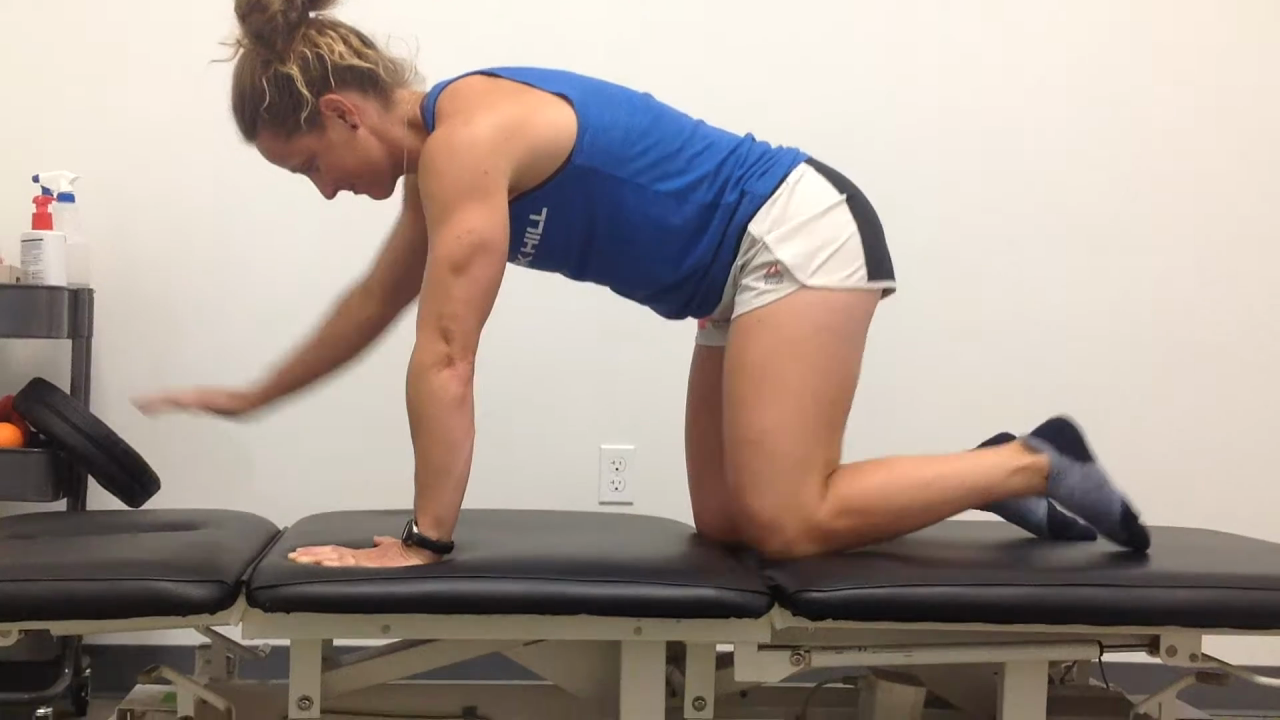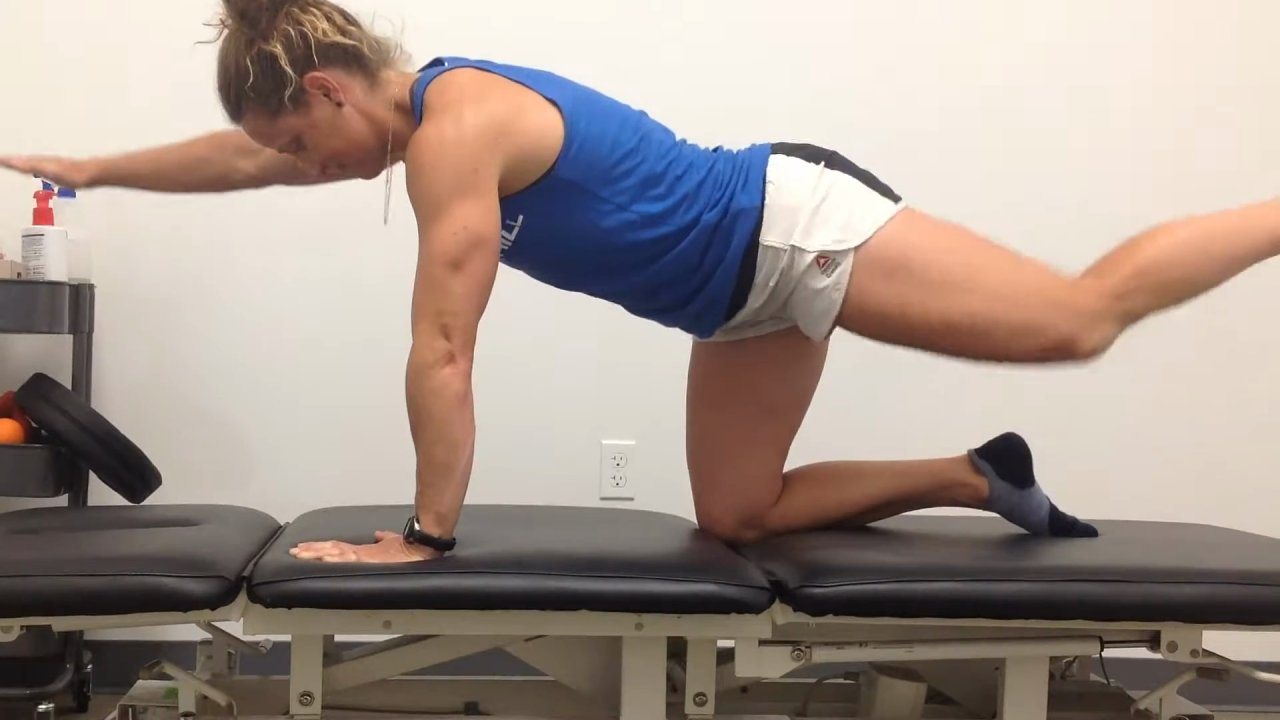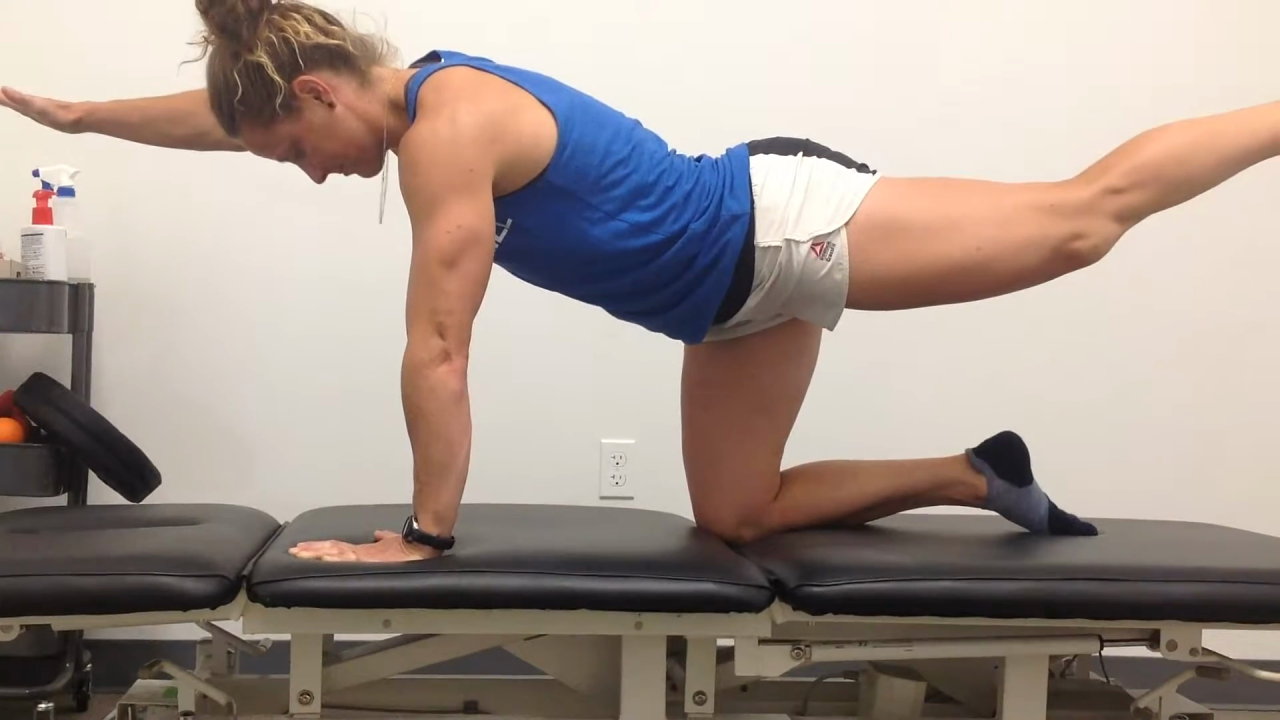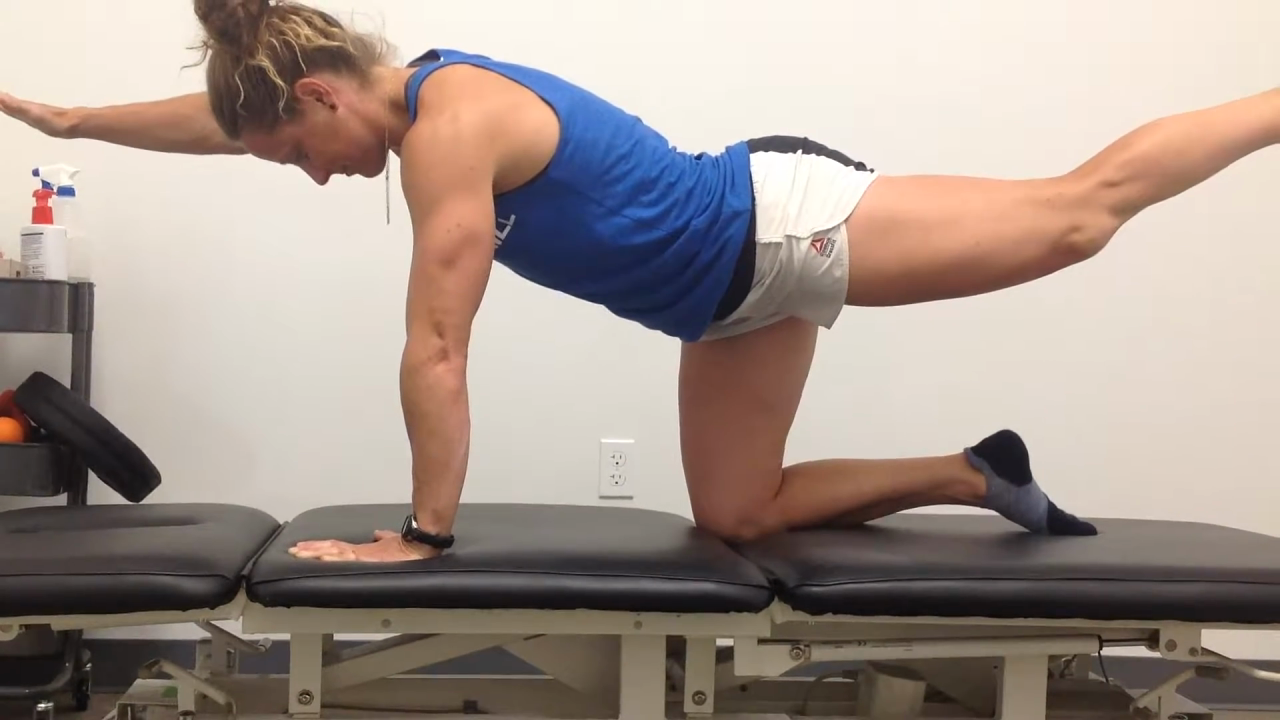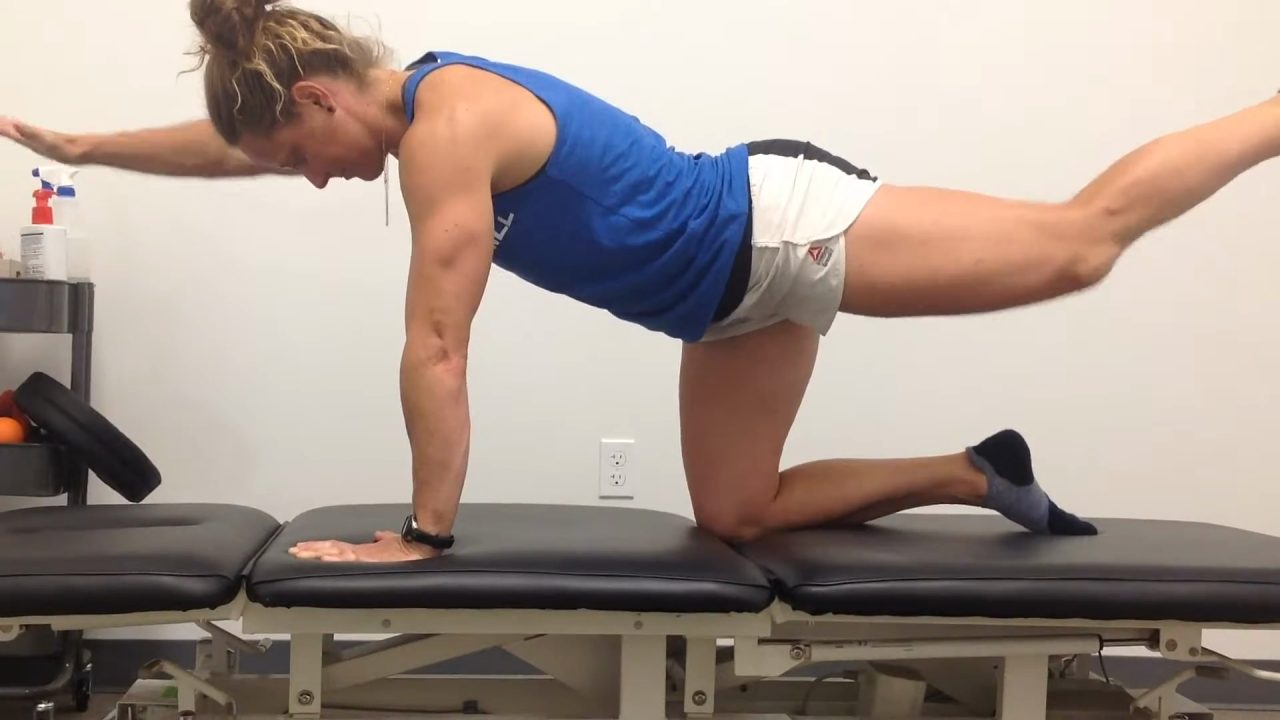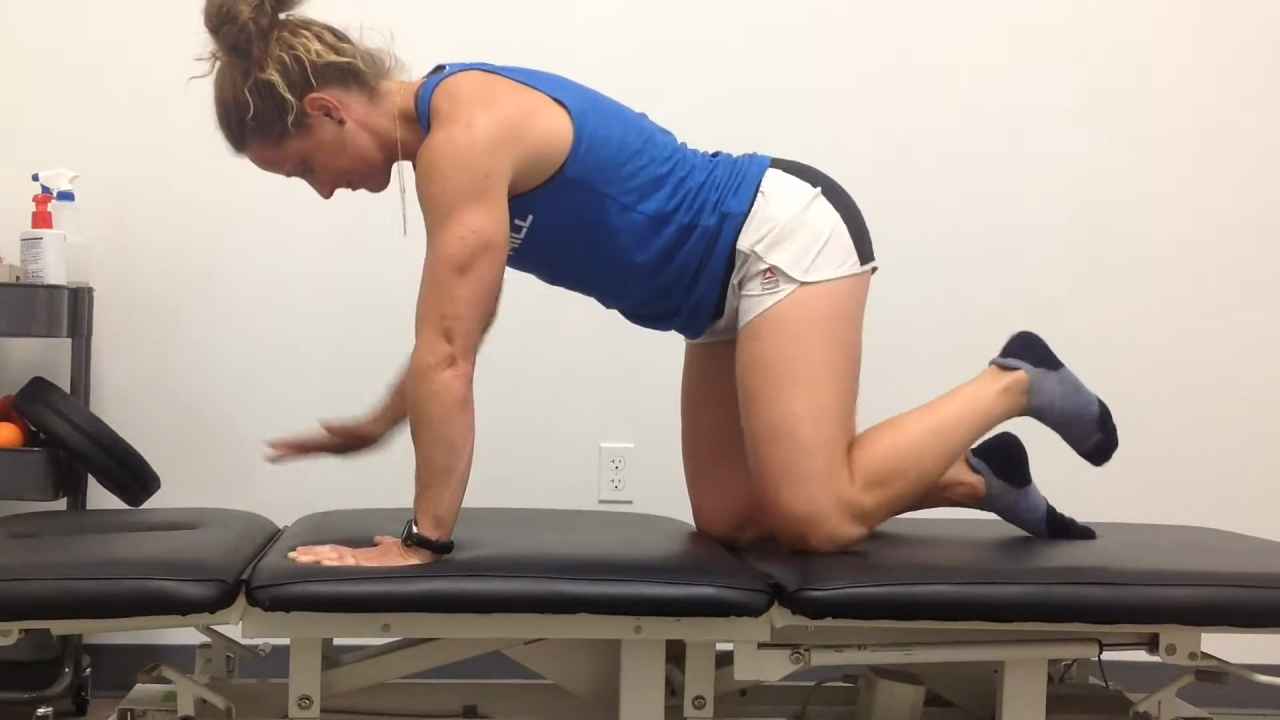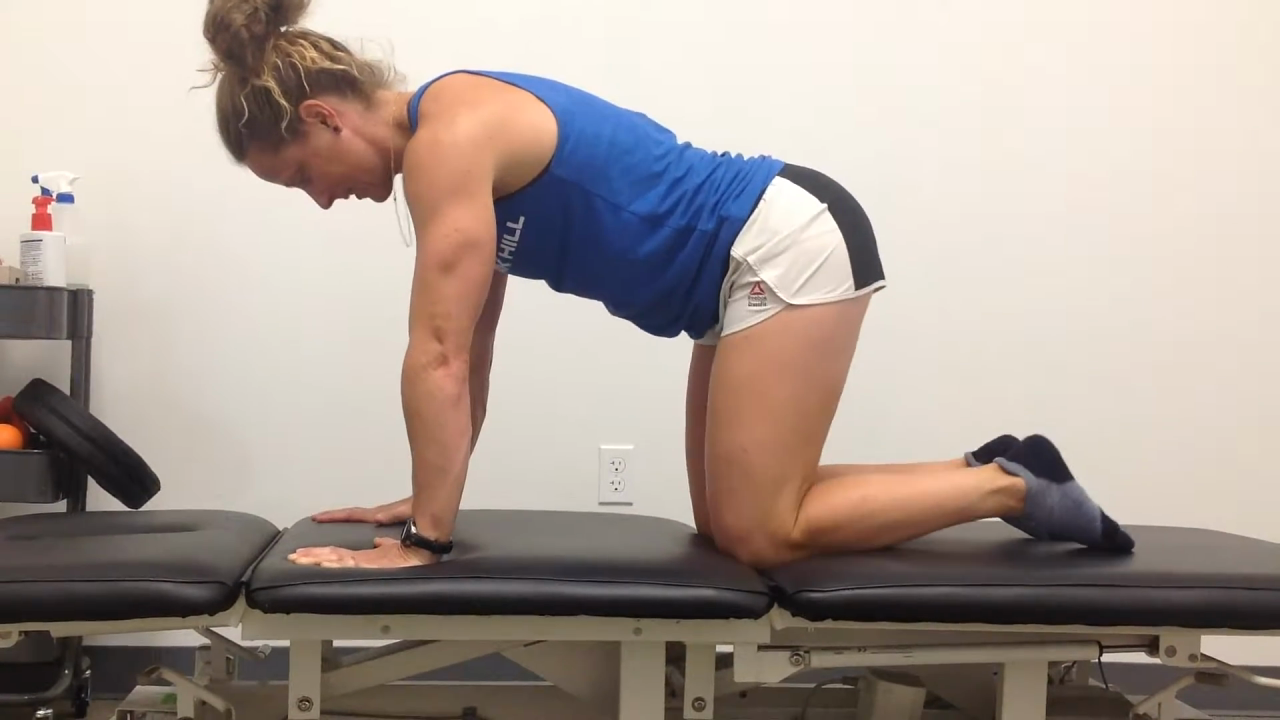
dt=0.7s
person 1, frame 1
left shoulder: (466, 138)
right shoulder: (448, 148)
left elbow: (444, 359)
right elbow: (373, 302)
left wrist: (424, 535)
right wrist: (252, 397)
left hip: (792, 233)
right hip: (744, 260)
left knee: (788, 523)
right knee: (731, 521)
left ankle: (1032, 465)
right ankle: (987, 473)
person 1, frame 2
left shoulder: (453, 131)
right shoulder: (423, 107)
left elbow: (442, 356)
right elbow: (244, 156)
left wrist: (425, 533)
left hip: (796, 225)
right hip: (750, 277)
left knee: (1079, 316)
right knee: (740, 515)
right ankle: (982, 478)
person 1, frame 3
left shoulder: (445, 128)
left elbow: (436, 352)
right elbow: (225, 113)
left wrist: (426, 532)
left hip: (785, 222)
right hip: (741, 285)
left knee: (1082, 215)
right knee: (738, 517)
right ankle: (979, 478)
person 1, frame 4
left shoulder: (448, 125)
left elbow: (436, 349)
right elbow: (225, 115)
left wrist: (424, 532)
left hip: (783, 219)
right hip: (739, 280)
left knee: (1078, 208)
right knee: (737, 515)
right ankle: (977, 475)
person 1, frame 5
left shoulder: (446, 125)
right shoulder: (420, 102)
left elbow: (435, 353)
right elbow: (240, 144)
left wrist: (423, 531)
left hip: (783, 221)
right hip: (739, 282)
left knee: (1079, 240)
right knee: (738, 515)
right ankle: (977, 476)
person 1, frame 6
left shoulder: (462, 133)
right shoulder: (447, 132)
left elbow: (445, 354)
right elbow: (463, 331)
left wrist: (425, 535)
right wrist: (374, 426)
left hip: (786, 232)
right hip: (738, 268)
left knee: (817, 516)
right knee: (734, 520)
left ankle: (1012, 384)
right ankle: (981, 477)
person 1, frame 7
left shoulder: (448, 136)
right shoulder: (459, 141)
left elbow: (436, 357)
right elbow: (470, 351)
left wrist: (425, 539)
right wrist: (428, 496)
left hip: (786, 244)
right hip: (753, 259)
left knee: (761, 535)
right knee: (729, 523)
left ankle: (1012, 484)
right ankle: (984, 471)
